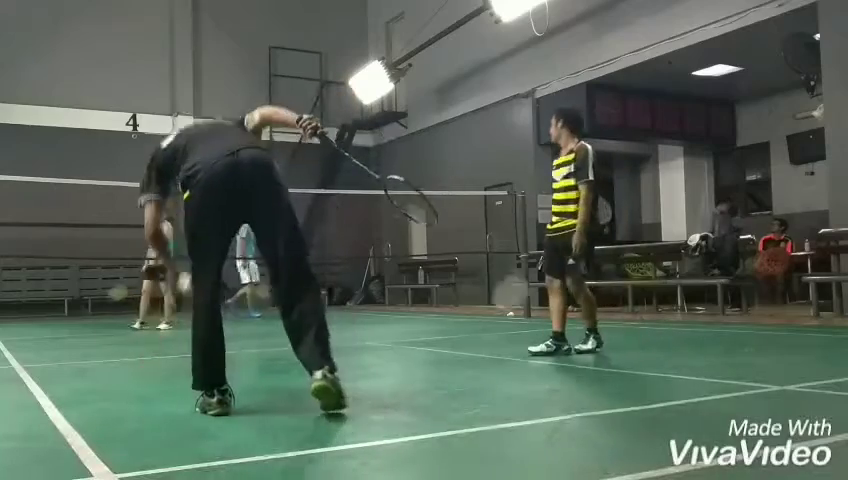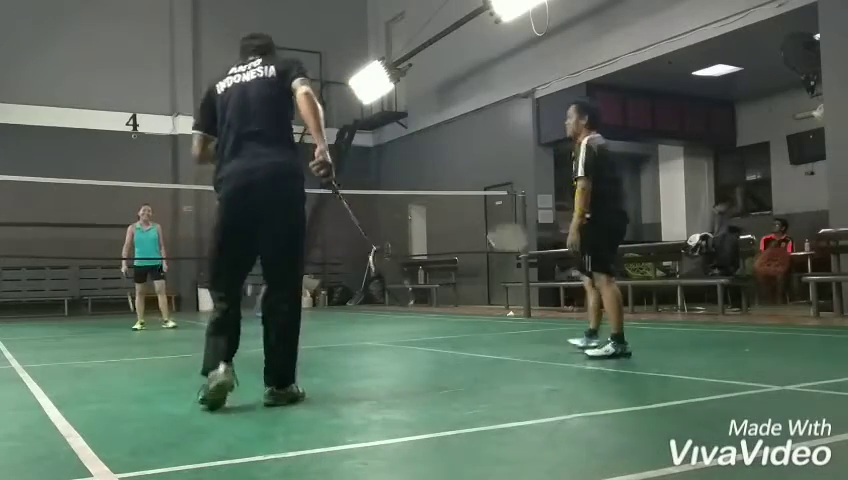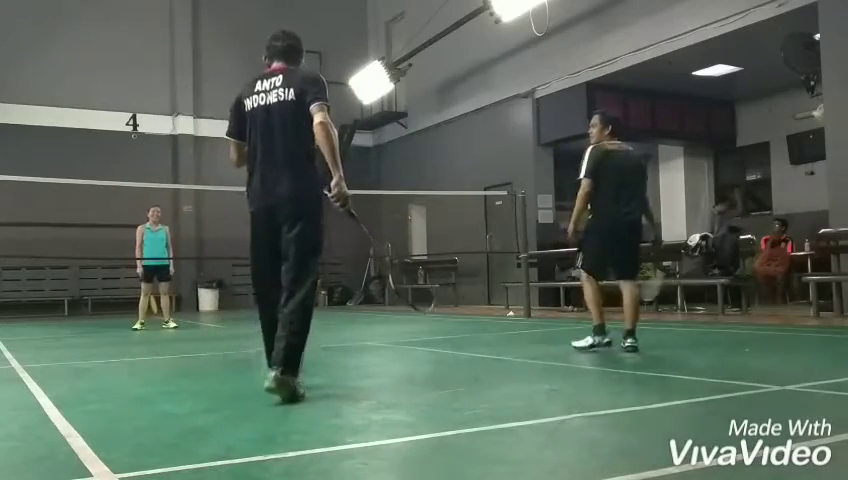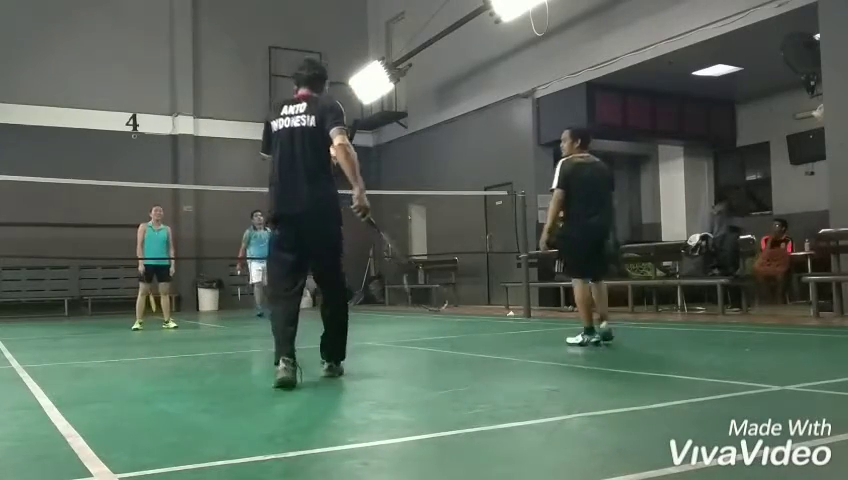
dt=0.7s
person 1, frame 1
left shoulder: (161, 154)
right shoulder: (226, 127)
left elbow: (151, 227)
right elbow: (262, 114)
left wrist: (170, 267)
right wrist: (299, 120)
left hip: (204, 178)
right hip: (255, 163)
left knee: (206, 288)
right knee: (294, 276)
left ankle: (213, 391)
right ankle: (322, 371)
person 1, frame 2
left shoulder: (219, 86)
right shoulder: (285, 68)
left elbow: (199, 152)
right elbow: (305, 95)
right wrist: (321, 145)
left hip: (234, 184)
right hip: (281, 179)
left knee: (226, 285)
right knee: (283, 285)
left ankle: (219, 366)
right ankle: (279, 383)
person 1, frame 3
left shoulder: (246, 93)
right shoulder: (308, 80)
left elbow: (237, 157)
right elbow: (321, 124)
right wrist: (338, 176)
left hip: (261, 200)
right hip: (300, 196)
left knee: (268, 288)
right knee: (298, 284)
left ankle: (281, 368)
right ankle: (281, 368)
person 1, frame 4
left shoulder: (274, 114)
right shoulder: (327, 106)
right elbow: (341, 145)
right wrist: (358, 189)
left hip: (284, 212)
right hip: (321, 210)
left knee: (283, 289)
right knee: (332, 287)
left ankle: (285, 359)
right ankle: (332, 359)
person 2, frame 1
left shoulder: (583, 151)
right shoulder: (558, 158)
left elbow: (586, 194)
left wrist: (580, 231)
left hip: (575, 232)
right hip: (555, 231)
left knee: (575, 284)
right knee: (554, 283)
left ankle: (592, 333)
right ankle: (558, 340)
person 2, frame 2
left shoulder: (585, 145)
right shoulder: (598, 145)
left elbow: (584, 189)
left wrist: (575, 228)
right wrist: (579, 223)
left hip: (600, 221)
right hip: (610, 219)
left knee: (602, 278)
right knee: (592, 278)
left ankle: (618, 342)
right ankle: (592, 335)
person 2, frame 3
left shoulder: (595, 152)
right shoulder: (635, 157)
left elbow: (586, 189)
right elbow: (642, 196)
left wrist: (574, 222)
right wrist: (654, 228)
left hip: (602, 224)
right hip: (630, 225)
left knee: (589, 276)
right knee: (628, 280)
left ankle: (599, 332)
right ankle: (630, 336)
person 2, frame 4
left shoulder: (566, 165)
right shoulder: (603, 167)
left elbow: (558, 199)
right elbow: (610, 201)
left wrist: (547, 231)
right wrist: (610, 230)
left hip: (576, 231)
right hip: (601, 230)
left knee: (579, 280)
right knee: (597, 278)
left ankle: (589, 333)
right ankle: (604, 322)
